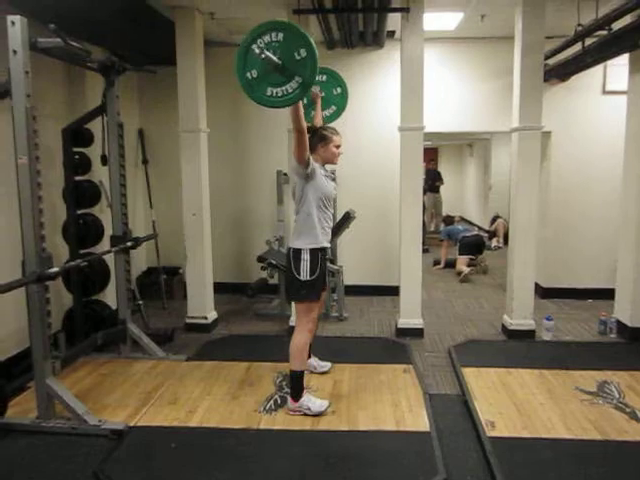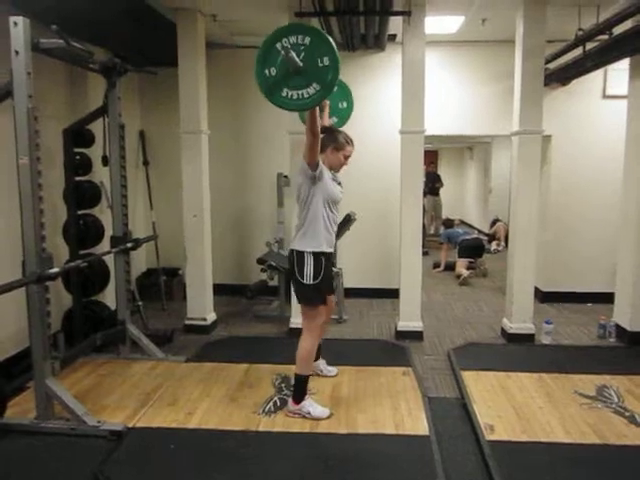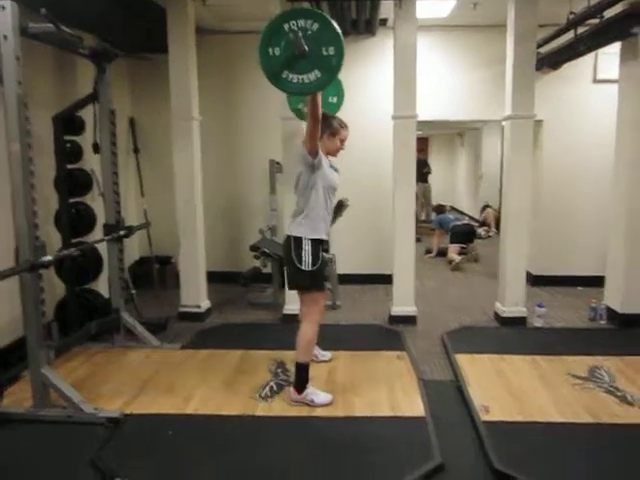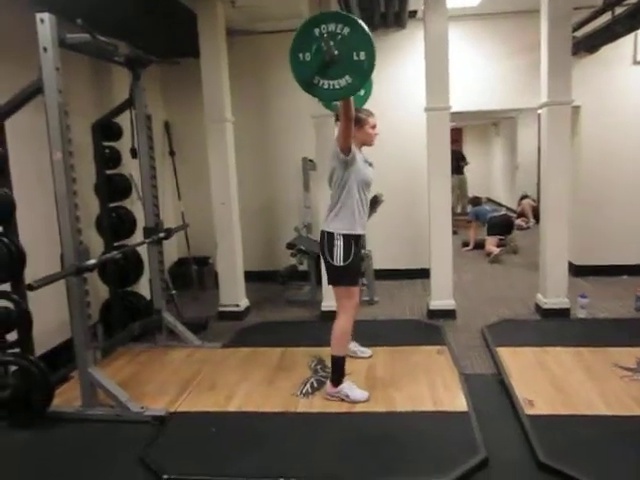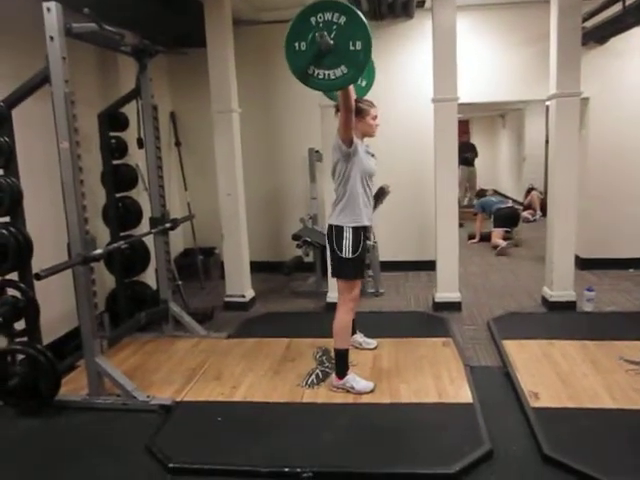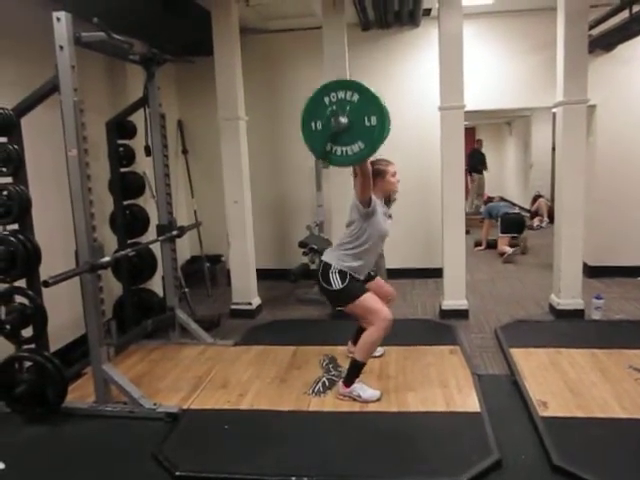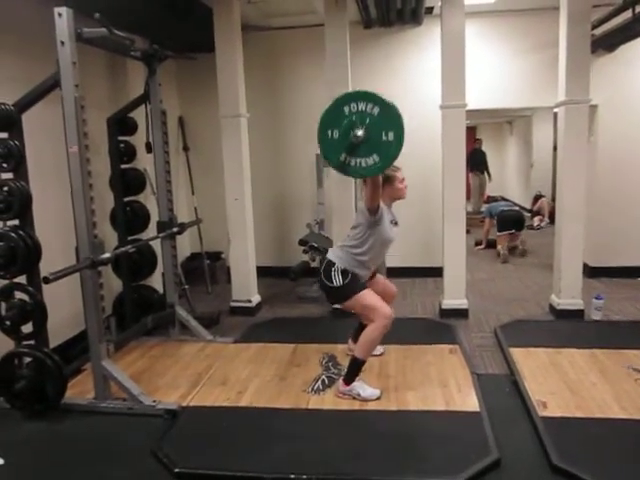
dt=0.7s
person 1, frame 1
left shoulder: (323, 170)
right shoulder: (306, 169)
left elbow: (317, 131)
right elbow: (300, 131)
left hip: (318, 250)
right hip: (305, 252)
left knee: (315, 312)
right knee: (305, 320)
left ankle: (306, 358)
right ankle: (296, 397)
person 1, frame 2
left shoulder: (328, 174)
right shoulder: (313, 171)
left elbow: (327, 134)
right elbow: (313, 134)
left wrist: (325, 107)
left hip: (321, 253)
right hip: (308, 255)
left knee: (326, 313)
right knee: (313, 325)
left ankle: (314, 360)
right ankle: (297, 401)
person 1, frame 3
left shoulder: (325, 162)
right shoulder: (312, 158)
left elbow: (319, 122)
right elbow: (314, 121)
left wrist: (318, 94)
right wrist: (312, 94)
left hip: (313, 240)
right hip: (304, 242)
left knee: (314, 304)
right knee: (313, 312)
left ankle: (308, 348)
right ankle: (300, 388)
person 1, frame 4
left shoulder: (358, 155)
right shoulder: (345, 153)
left elbow: (350, 118)
right elbow: (346, 118)
left hip: (350, 234)
right hip: (339, 236)
left knee: (351, 299)
right knee: (348, 306)
left ankle: (345, 343)
right ankle: (337, 383)
person 1, frame 5
left shoulder: (360, 146)
right shoulder: (346, 145)
left elbow: (352, 109)
right elbow: (346, 109)
left wrist: (353, 83)
left hip: (356, 227)
right hip: (346, 229)
left knee: (354, 292)
right knee: (348, 299)
left ankle: (351, 334)
right ankle: (341, 375)
person 1, frame 6
left shoulder: (380, 204)
right shoulder: (367, 204)
left elbow: (366, 172)
right elbow: (364, 172)
left hip: (351, 270)
right hip: (334, 273)
left knee: (387, 296)
right knee: (383, 318)
left ankle: (356, 344)
right ankle: (349, 385)
person 1, frame 7
left shoulder: (387, 209)
right shoulder: (375, 210)
left elbow: (374, 181)
right elbow: (373, 181)
left hip: (352, 269)
right hip: (336, 273)
left knee: (389, 293)
right knee: (384, 316)
left ankle: (356, 342)
right ankle: (348, 383)
